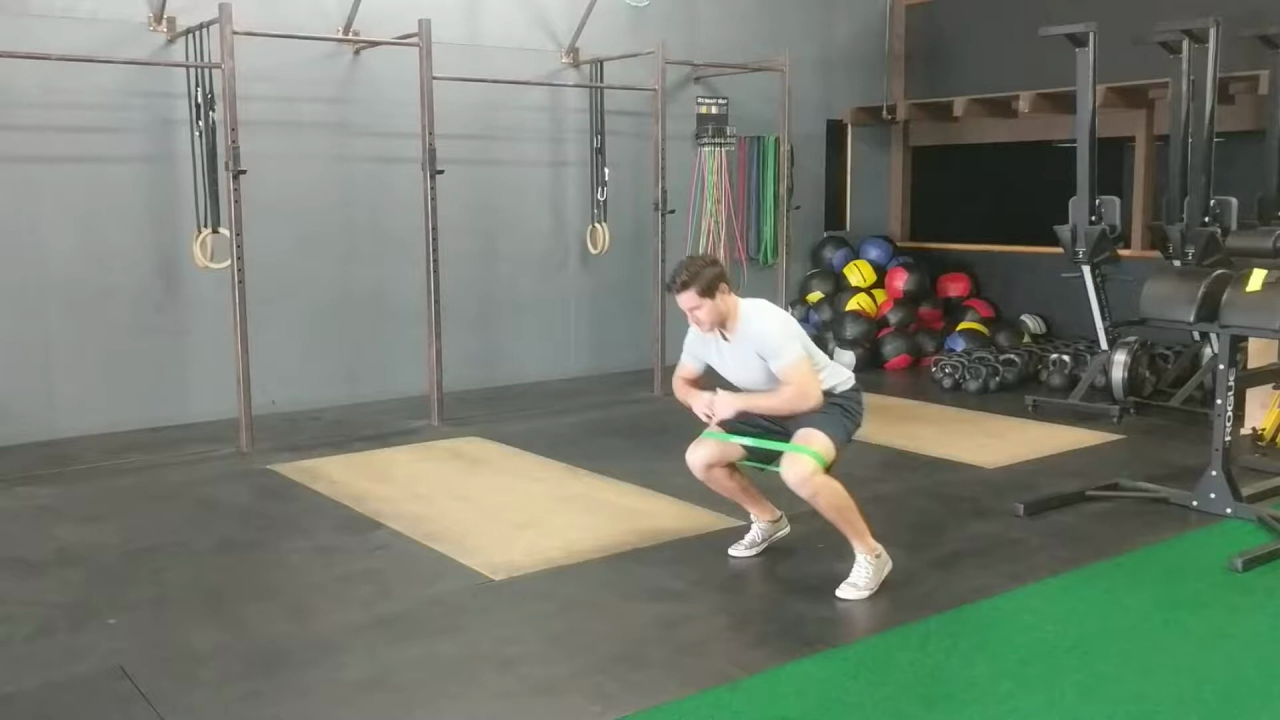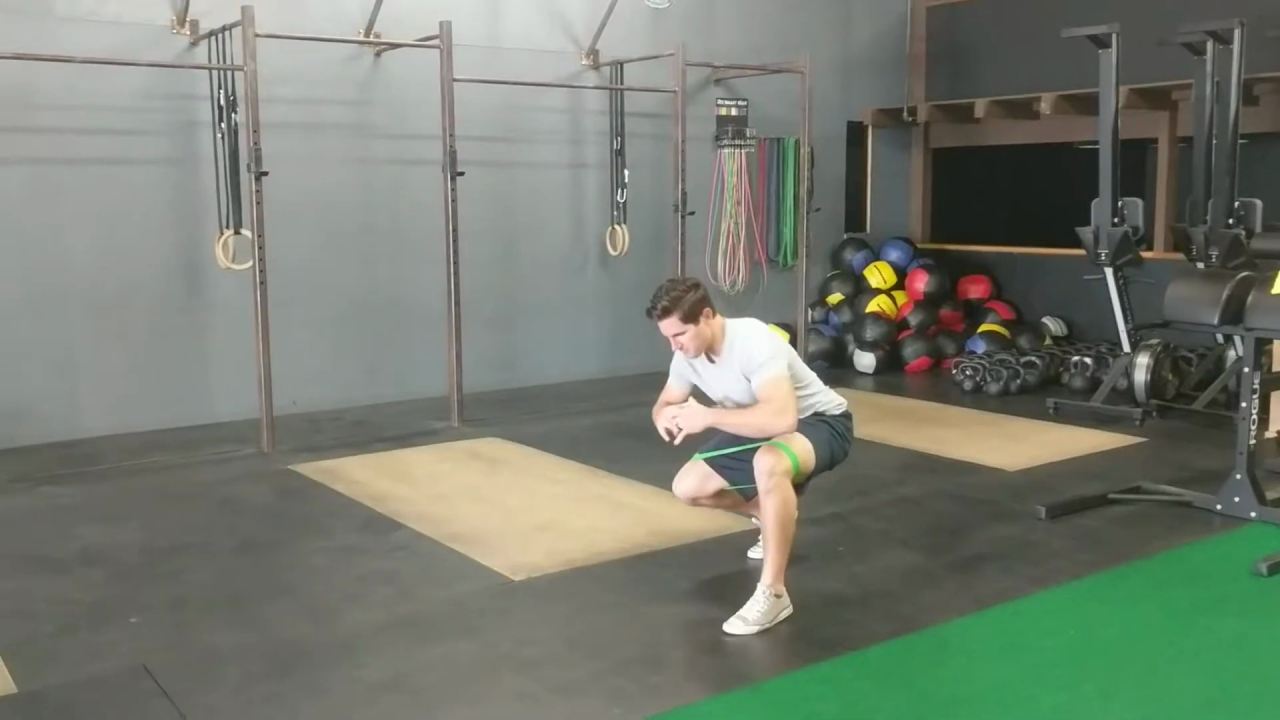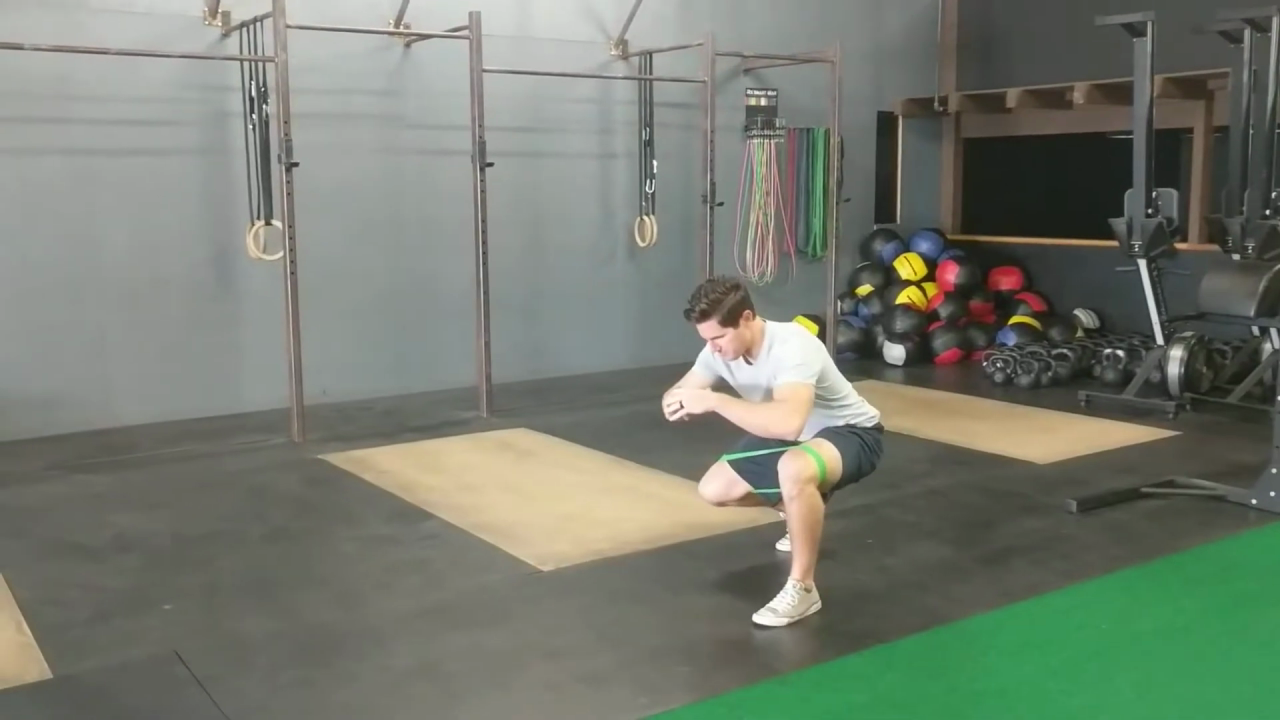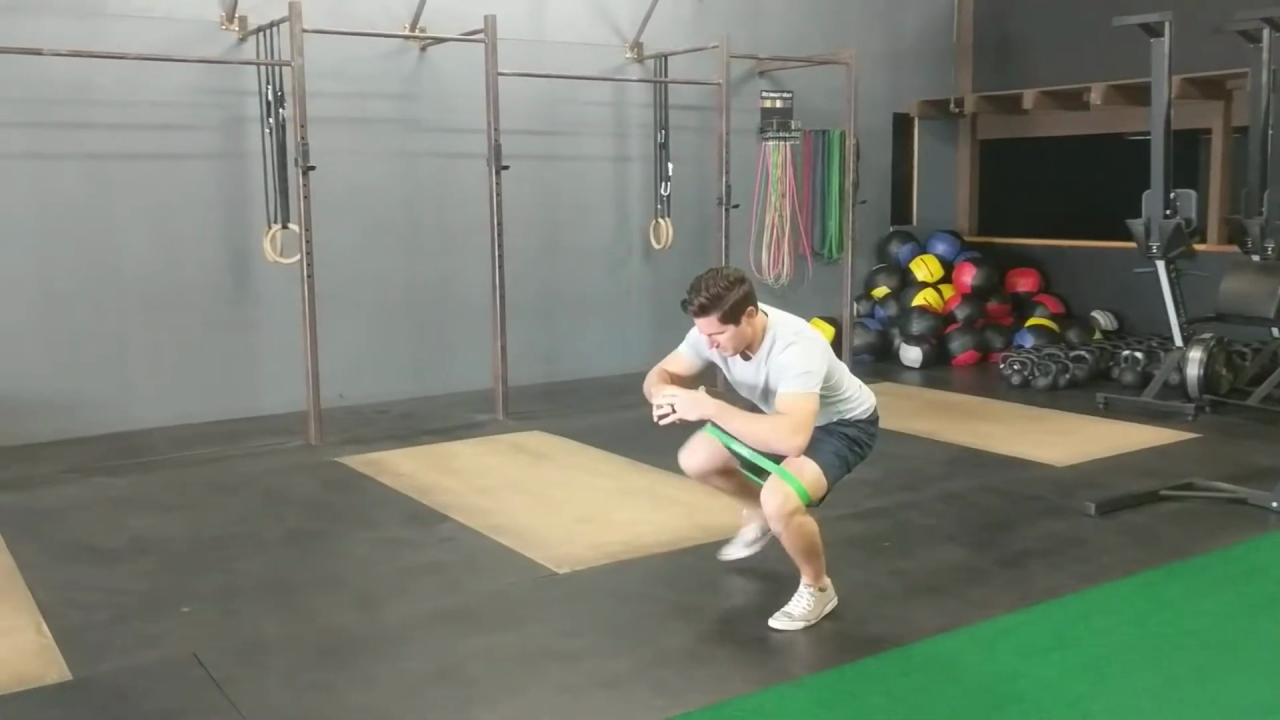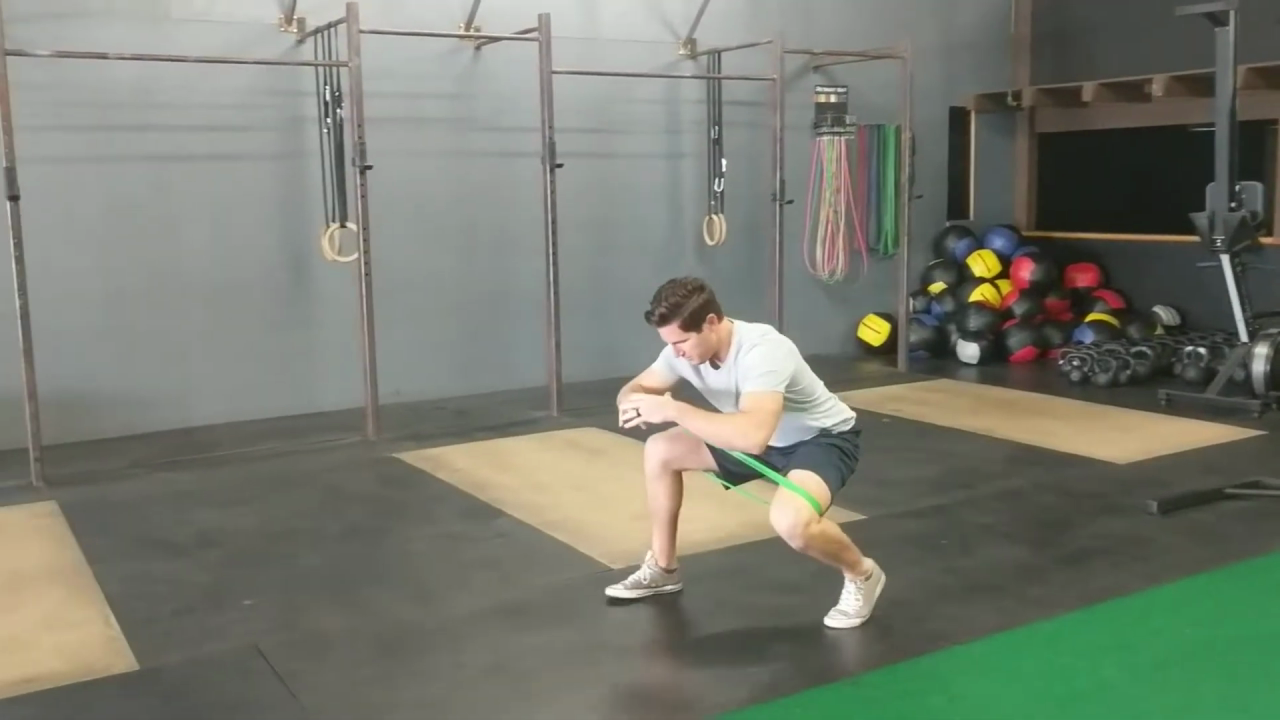
dt=0.7s
person 1, frame 1
left shoulder: (766, 324)
right shoulder: (701, 333)
left elbow: (807, 395)
right elbow: (682, 380)
left wrist: (739, 402)
right wrist: (696, 398)
left hip: (829, 399)
right hip: (775, 407)
left knee: (798, 472)
right knee: (700, 458)
left ankle: (870, 553)
right ankle: (767, 519)
person 1, frame 2
left shoulder: (754, 343)
right shoulder: (687, 354)
left elbow: (782, 418)
right elbow: (666, 402)
left wrist: (708, 416)
right wrist: (665, 415)
left hip: (822, 422)
right hip: (760, 429)
left knee: (768, 464)
right knee: (688, 487)
left ankle: (772, 594)
right ankle: (773, 515)
person 1, frame 3
left shoulder: (793, 348)
right shoulder: (721, 349)
left elbow: (789, 423)
right elbow: (678, 392)
left wrist: (714, 400)
right wrist: (675, 403)
left hip: (852, 433)
right hip: (795, 437)
left knee: (794, 469)
right knee: (714, 490)
left ankle: (802, 588)
right ankle: (806, 510)
person 1, frame 4
left shoulder: (796, 348)
right shoulder: (716, 329)
left elbow: (793, 439)
right elbow: (661, 374)
left wrist: (710, 408)
right wrist: (664, 393)
left hip: (843, 424)
right hip: (780, 411)
left knee: (778, 501)
right knee: (695, 461)
left ankle: (817, 588)
right ankle: (758, 518)
person 1, frame 5
left shoulder: (762, 352)
right shoulder: (686, 347)
left elbow: (753, 437)
right elbow: (637, 387)
left wrist: (674, 410)
right wrist: (633, 403)
left hip: (824, 438)
right hip: (763, 437)
left knee: (789, 520)
right knee: (659, 451)
left ankle: (862, 576)
right ankle: (662, 567)
